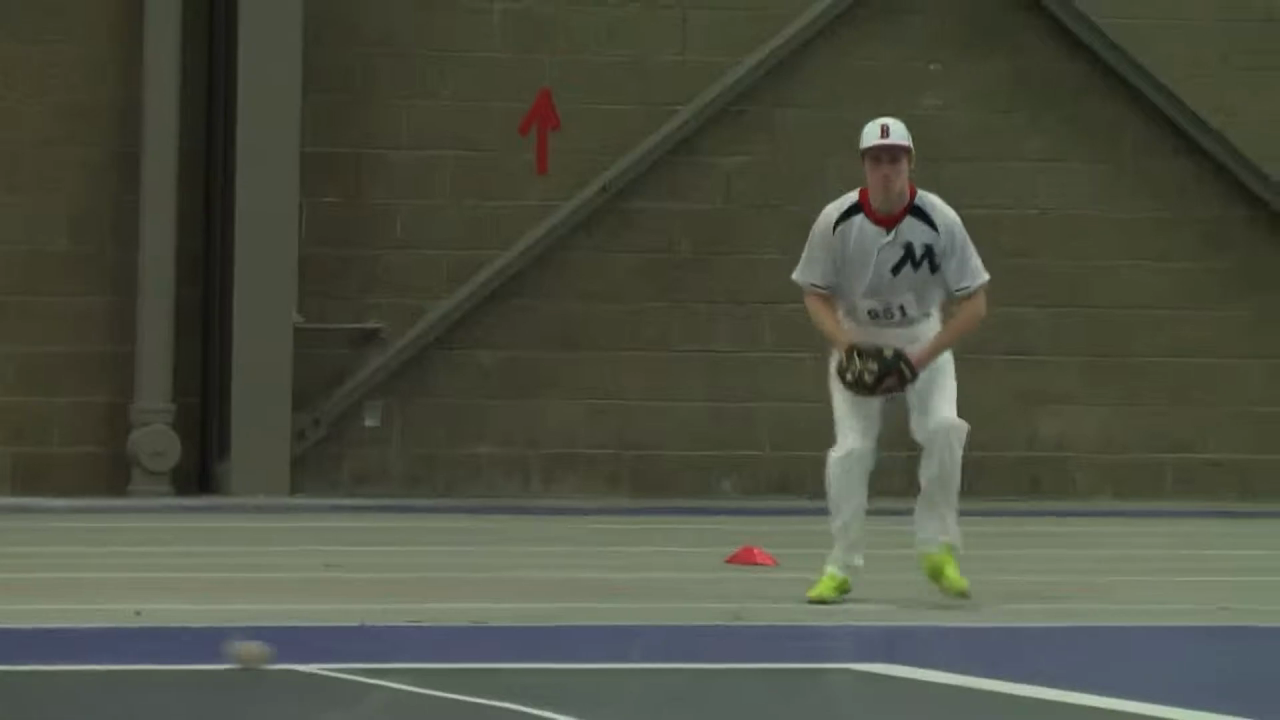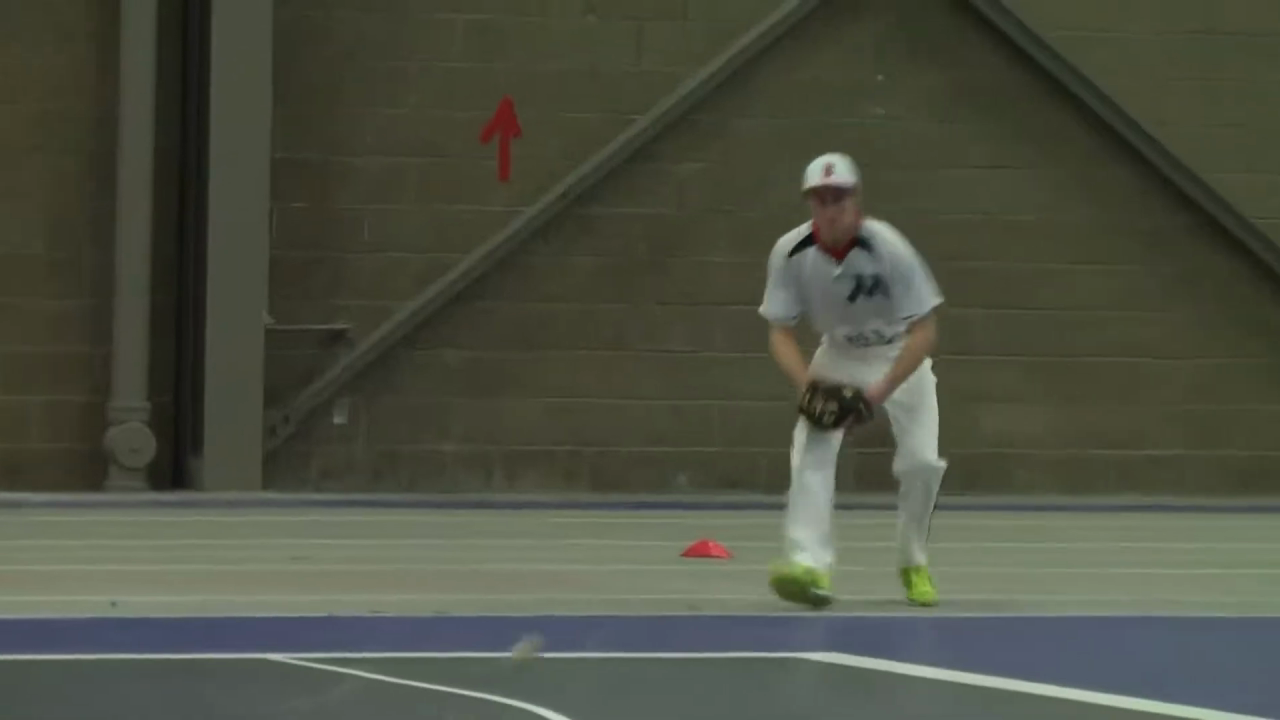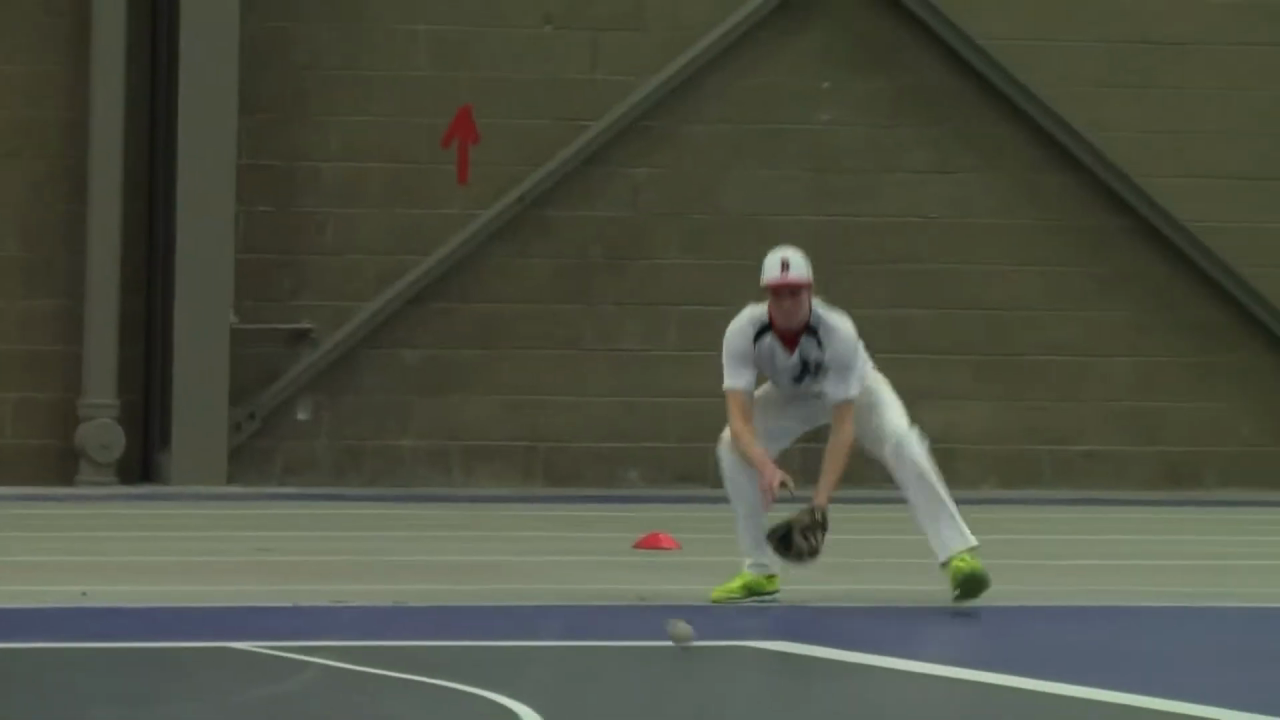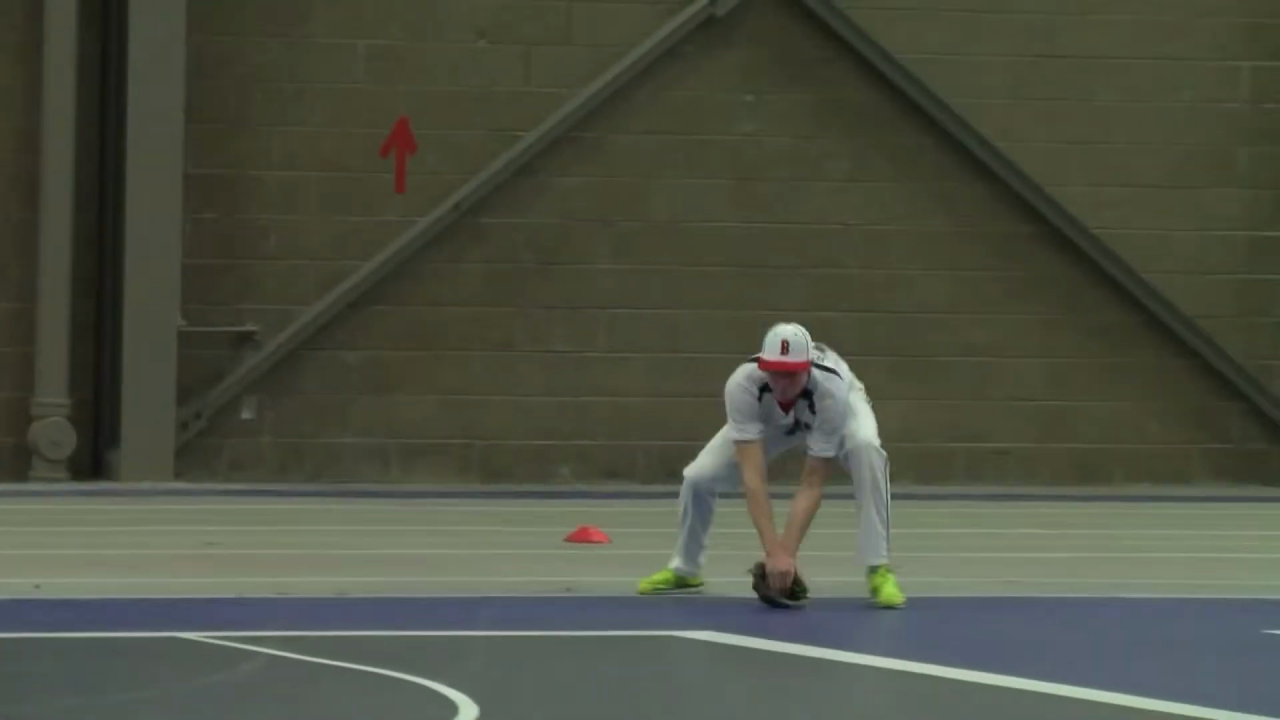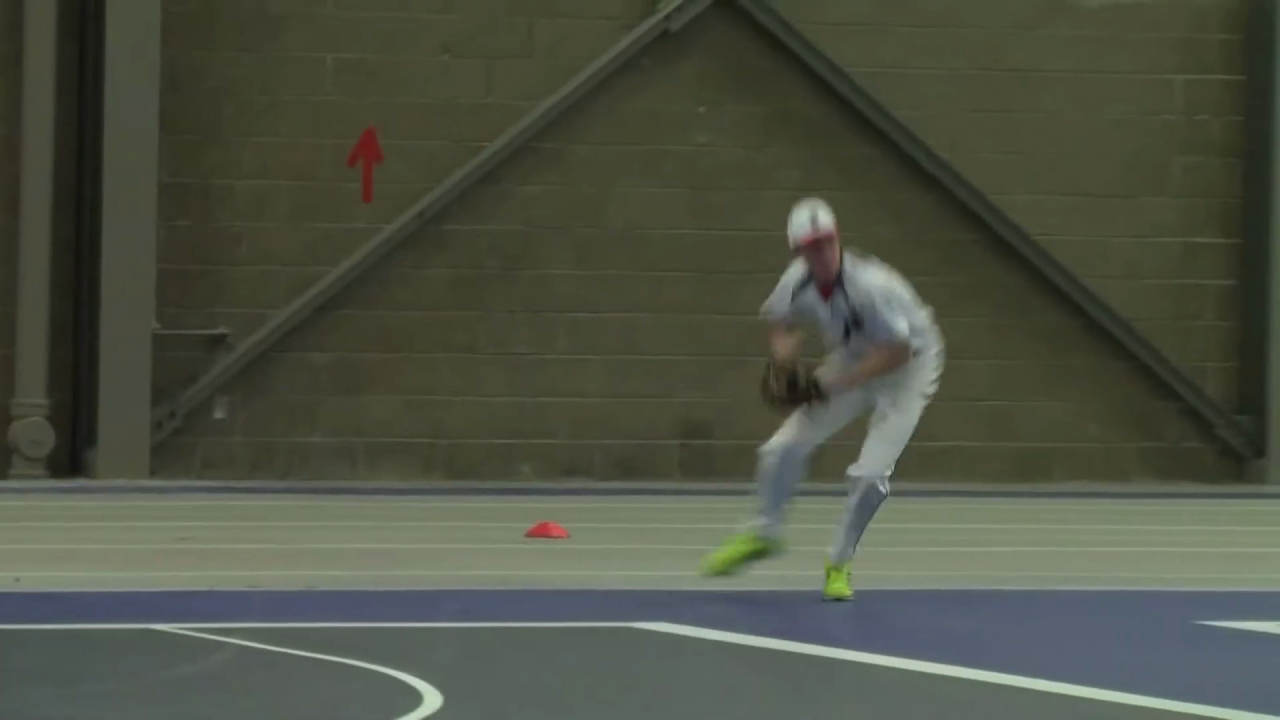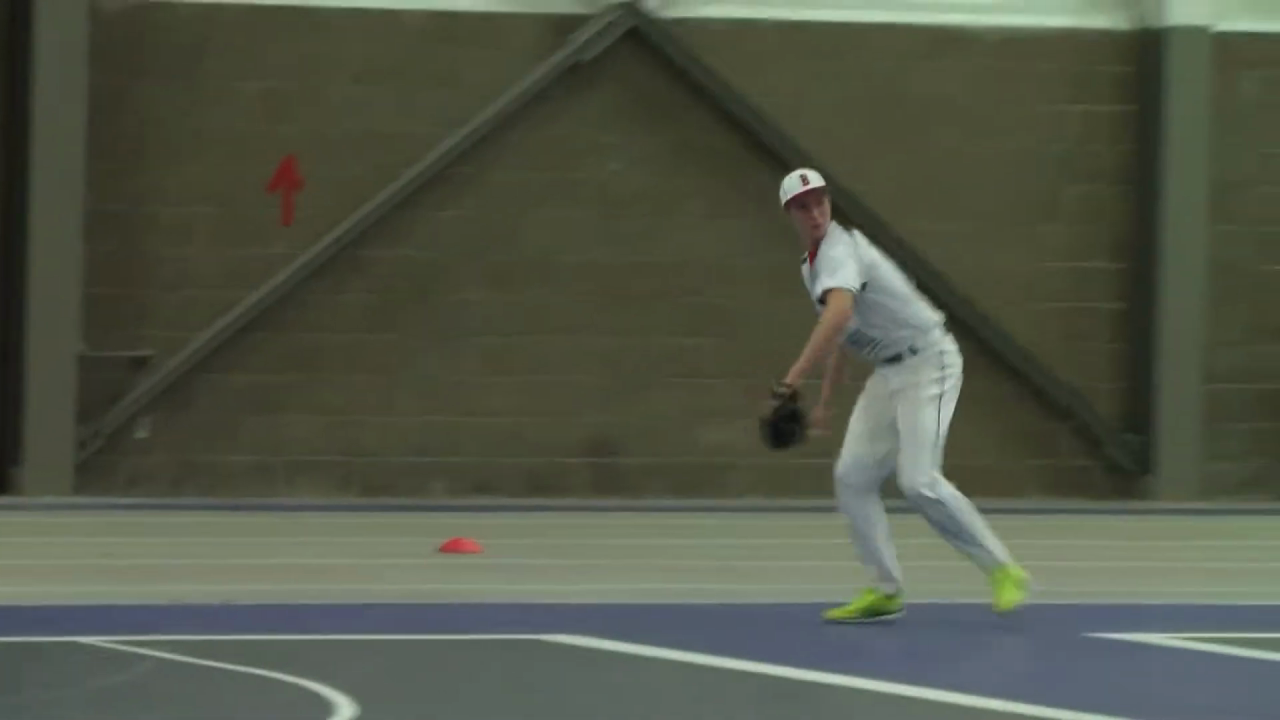
dt=0.3s
person 1, frame 1
left shoulder: (940, 220)
right shoulder: (835, 221)
left elbow: (975, 303)
right elbow: (816, 298)
left wrist: (926, 357)
right wrist: (849, 351)
left hip: (923, 339)
right hip: (857, 339)
left knee: (943, 428)
right knee: (852, 448)
person 1, frame 2
left shoulder: (888, 247)
right shoulder: (789, 252)
left elbow: (924, 333)
right elbow: (780, 333)
left wrist: (883, 391)
right wrist: (810, 387)
left hip: (900, 354)
right hip: (839, 356)
left knee: (920, 459)
right knee: (812, 442)
left ankle: (912, 563)
right ankle: (809, 566)
person 1, frame 3
left shoulder: (838, 331)
right shoulder: (743, 331)
left elbow: (846, 422)
right elbow: (737, 417)
left wrist: (822, 497)
right wrist: (765, 469)
left hip: (856, 386)
right hip: (788, 394)
left knee: (901, 440)
right knee: (732, 448)
left ankle: (958, 557)
right ankle: (760, 570)
person 1, frame 4
left shoulder: (833, 391)
right shoulder: (745, 382)
left elbow: (811, 484)
right elbow: (752, 473)
left wrist: (788, 552)
right wrist: (772, 549)
left hip: (833, 408)
right hip: (768, 422)
left knee: (865, 449)
right knee: (698, 478)
left ankle: (878, 571)
right ankle: (685, 570)
person 1, frame 5
left shoulder: (874, 285)
right shoulder: (795, 282)
left elbow: (903, 350)
right elbow: (782, 327)
left wrist: (837, 385)
right wrist: (783, 352)
left hip: (907, 363)
right hip: (851, 361)
left knee: (870, 473)
right knee: (782, 451)
left ankle: (838, 563)
right ankle: (764, 536)
person 1, frame 6
left shoulder: (839, 249)
right shoulder: (813, 264)
left elbow: (837, 317)
right elbow: (837, 332)
left wrist: (794, 378)
right wrist: (824, 397)
left hip: (928, 365)
right hip: (888, 372)
left knee: (921, 484)
right knee: (851, 478)
left ankle: (1001, 568)
right ankle: (886, 590)
